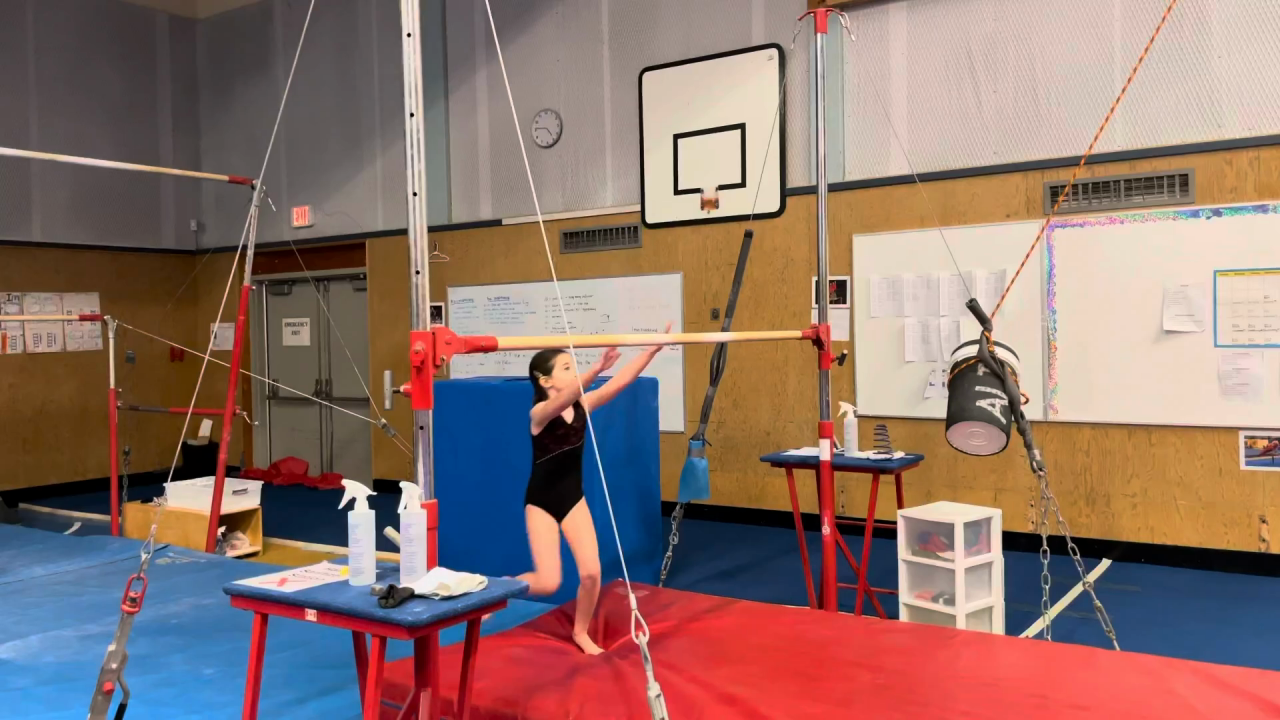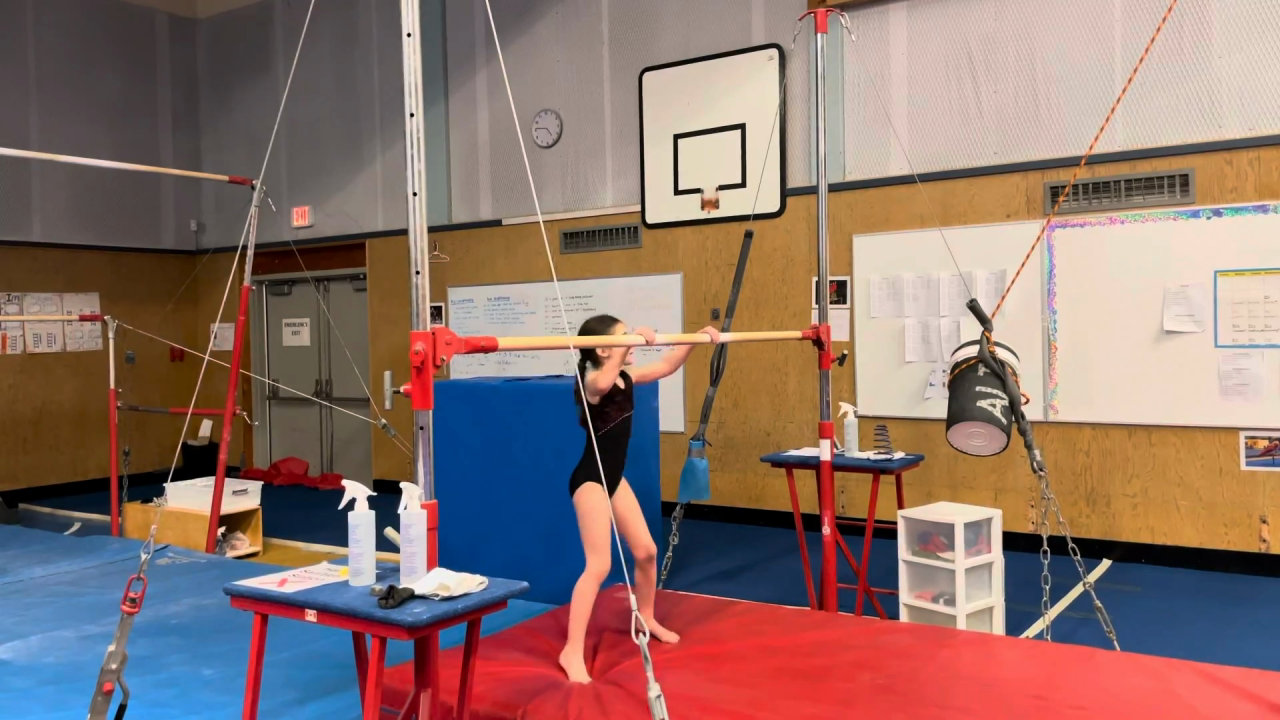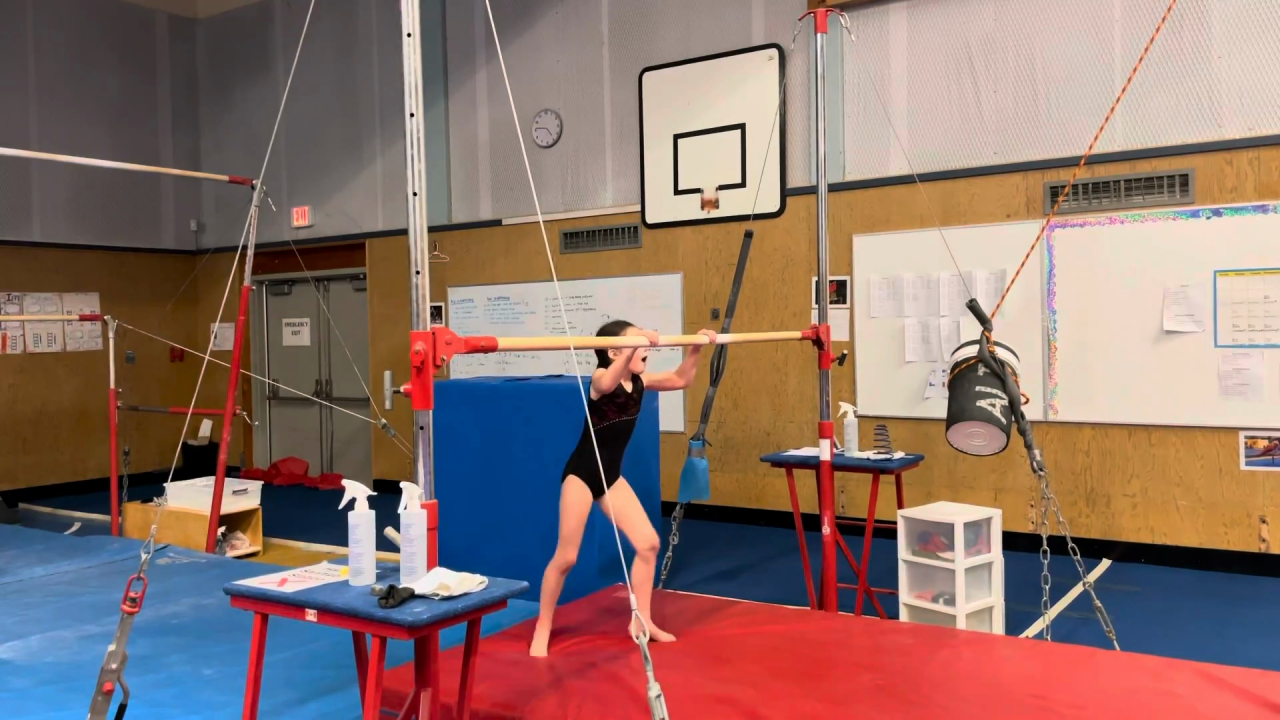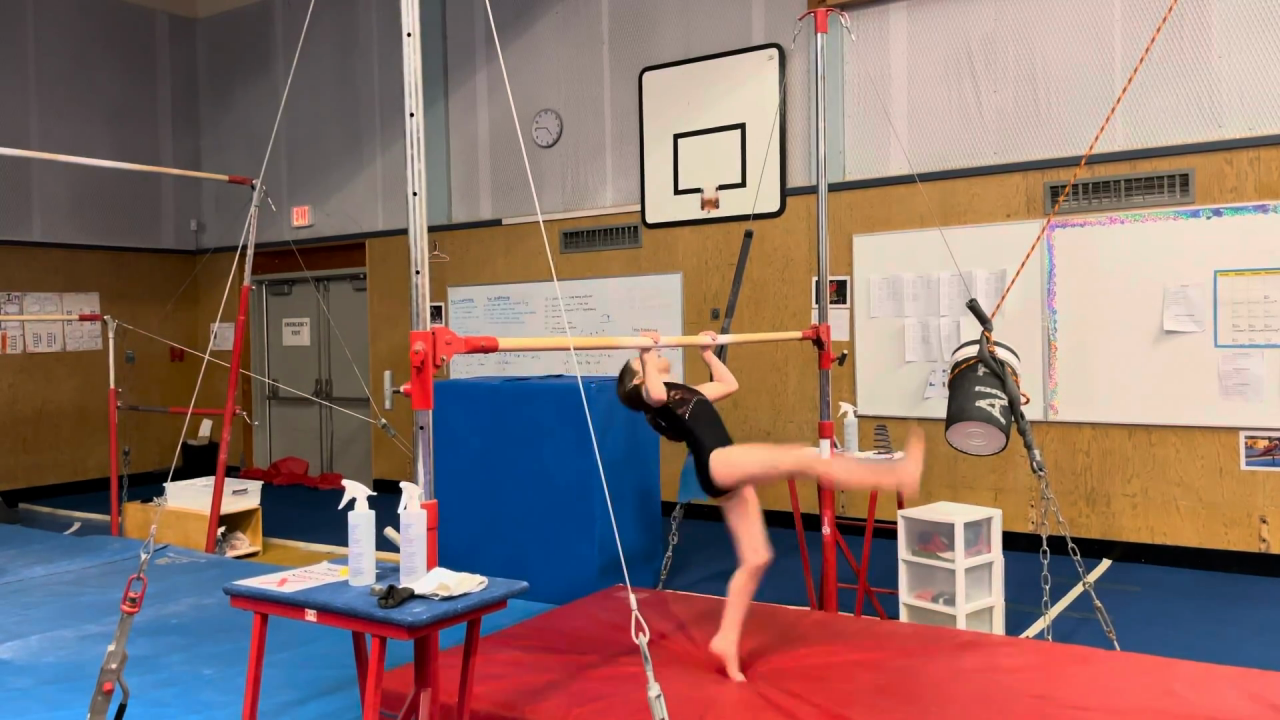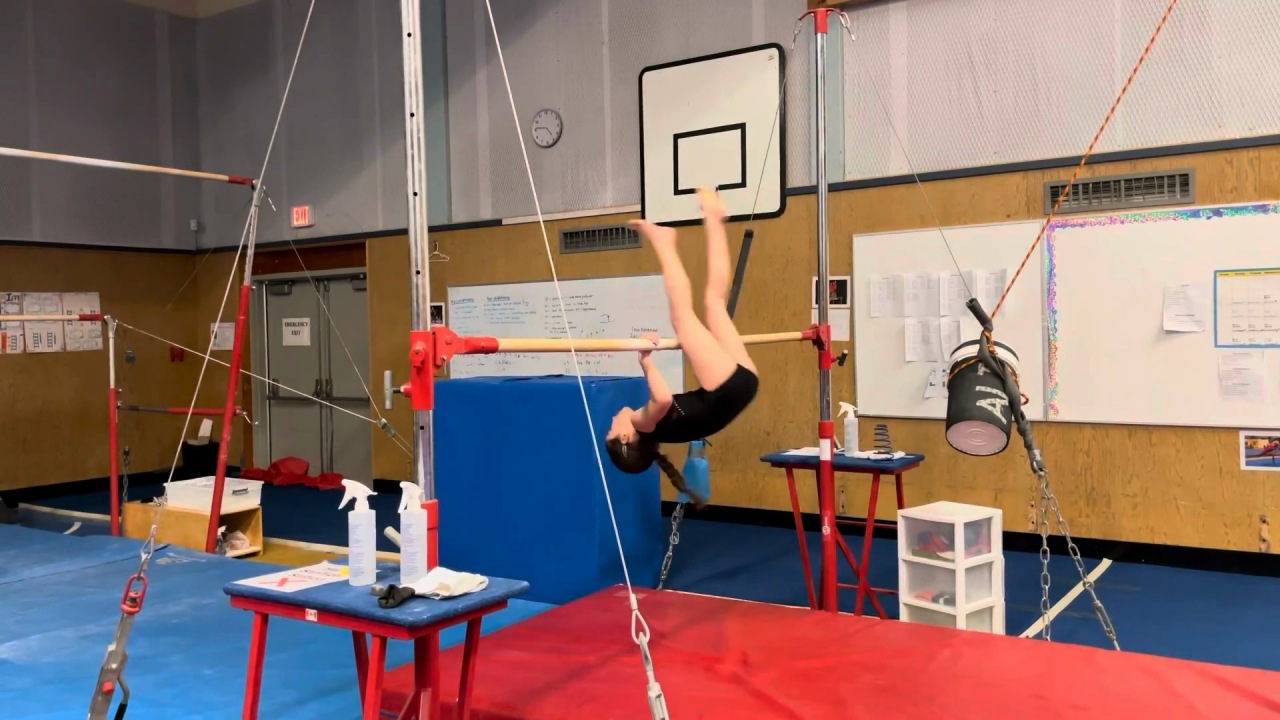
dt=0.5s
person 1, frame 1
left shoulder: (584, 405)
right shoulder: (541, 413)
left elbow: (622, 379)
right elbow: (562, 401)
left wrist: (654, 349)
right wrist: (596, 370)
left hip: (573, 500)
right hip: (540, 504)
left knee: (591, 573)
right knee: (547, 582)
left ankle: (582, 631)
person 1, frame 2
left shoulder: (628, 377)
right shoulder: (594, 381)
left elbow: (668, 366)
right elbow: (604, 382)
right wrist: (629, 342)
left hip: (615, 477)
right hip: (589, 480)
left knee: (647, 551)
right knee: (598, 566)
left ankle: (647, 620)
right ankle: (572, 653)
person 1, frame 3
left shoulder: (640, 382)
right shoulder: (601, 379)
left elbow: (681, 379)
right elbow: (608, 384)
left wrist: (695, 349)
right wrist: (634, 346)
left hip: (611, 476)
right hip: (581, 474)
left knee: (648, 543)
right knee: (566, 557)
left ankle: (642, 620)
right ankle: (543, 628)
person 1, frame 4
left shoulder: (684, 392)
right shoulder: (655, 394)
left elbow: (728, 384)
right elbow: (655, 393)
left wrist: (706, 352)
right wrist: (646, 354)
left hip: (725, 470)
right hip: (717, 463)
left knee: (756, 560)
right knee: (807, 459)
left ankle: (727, 641)
right ankle: (894, 476)
person 1, frame 5
left shoulder: (650, 428)
right shoulder: (646, 424)
right elbow: (662, 397)
right wrist: (646, 362)
left hip: (730, 387)
right hip: (729, 387)
right knee: (681, 312)
